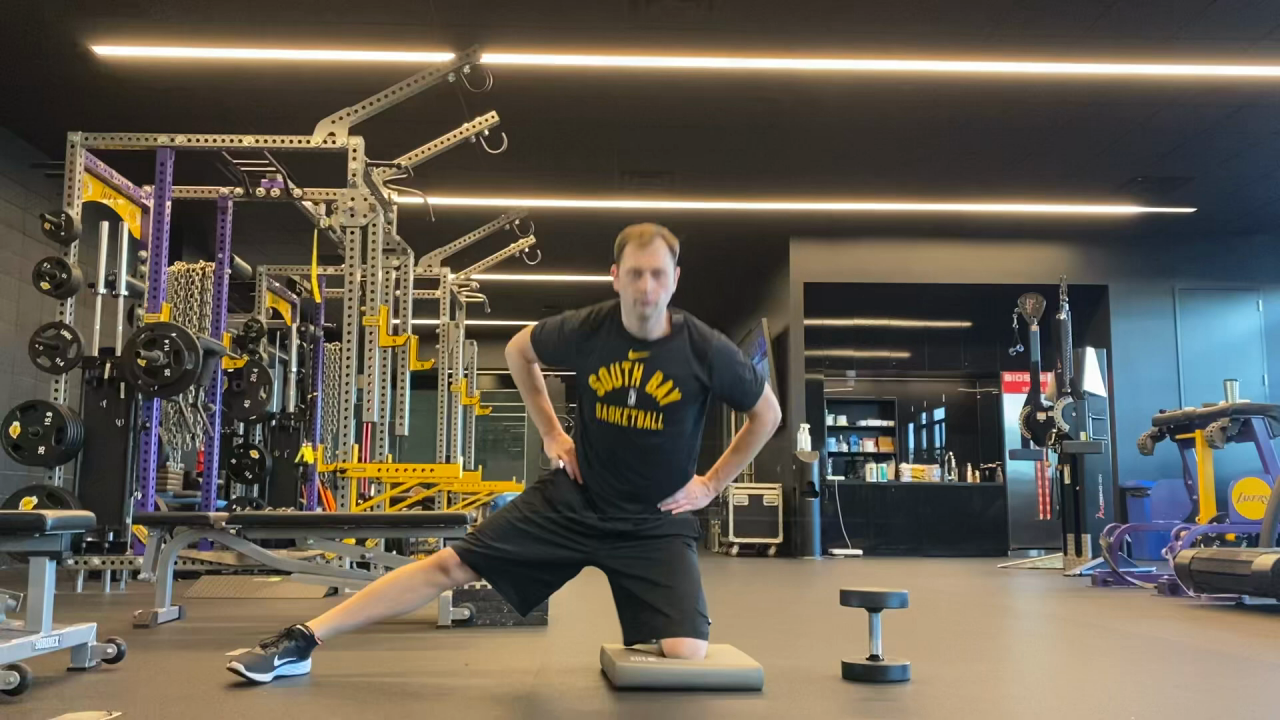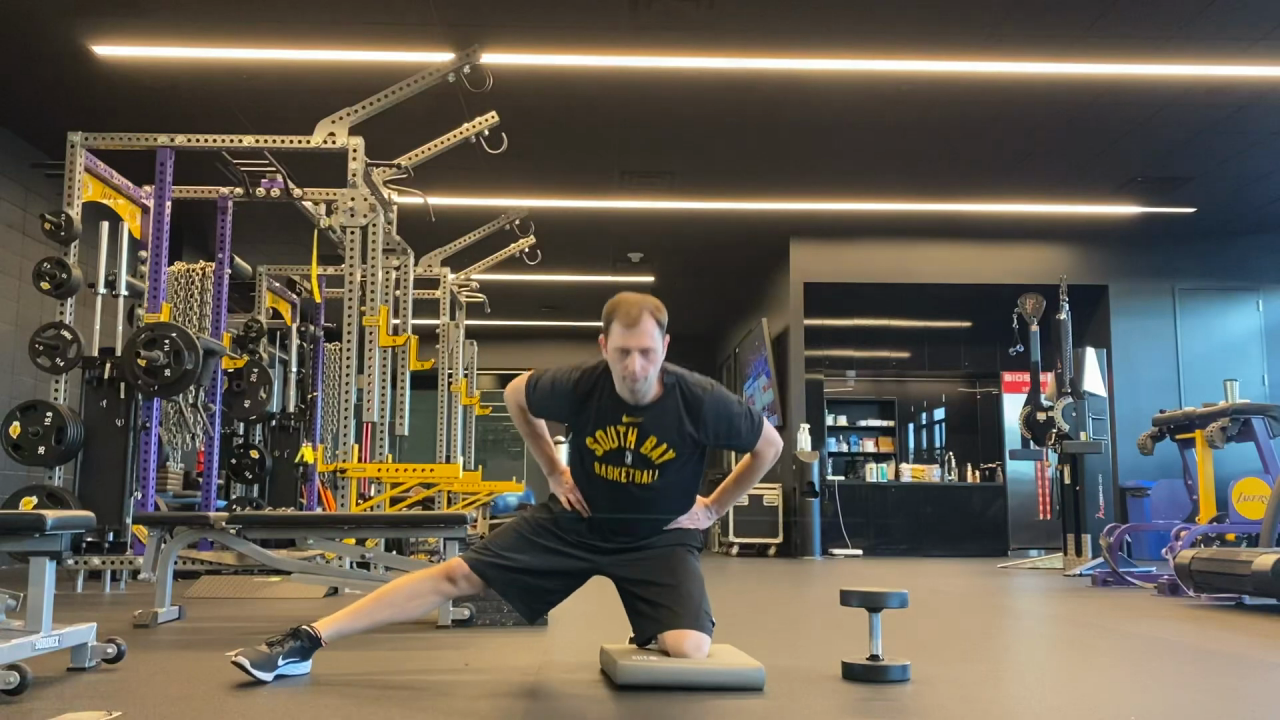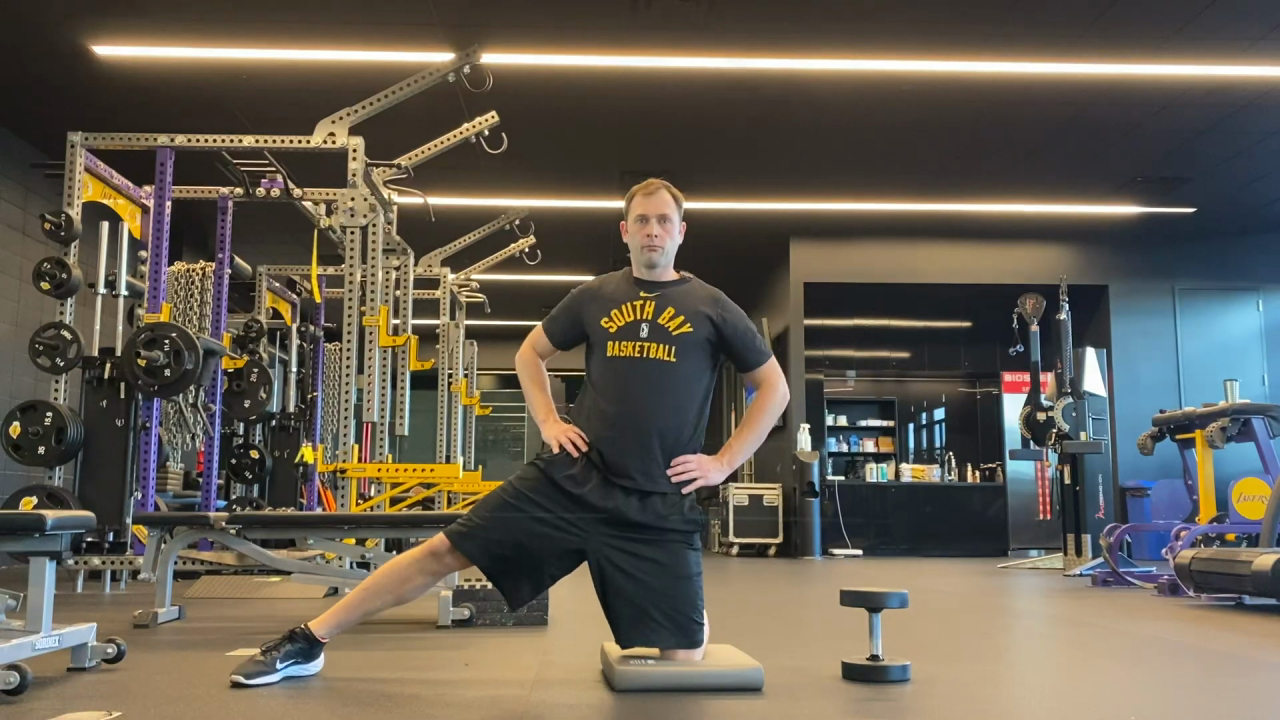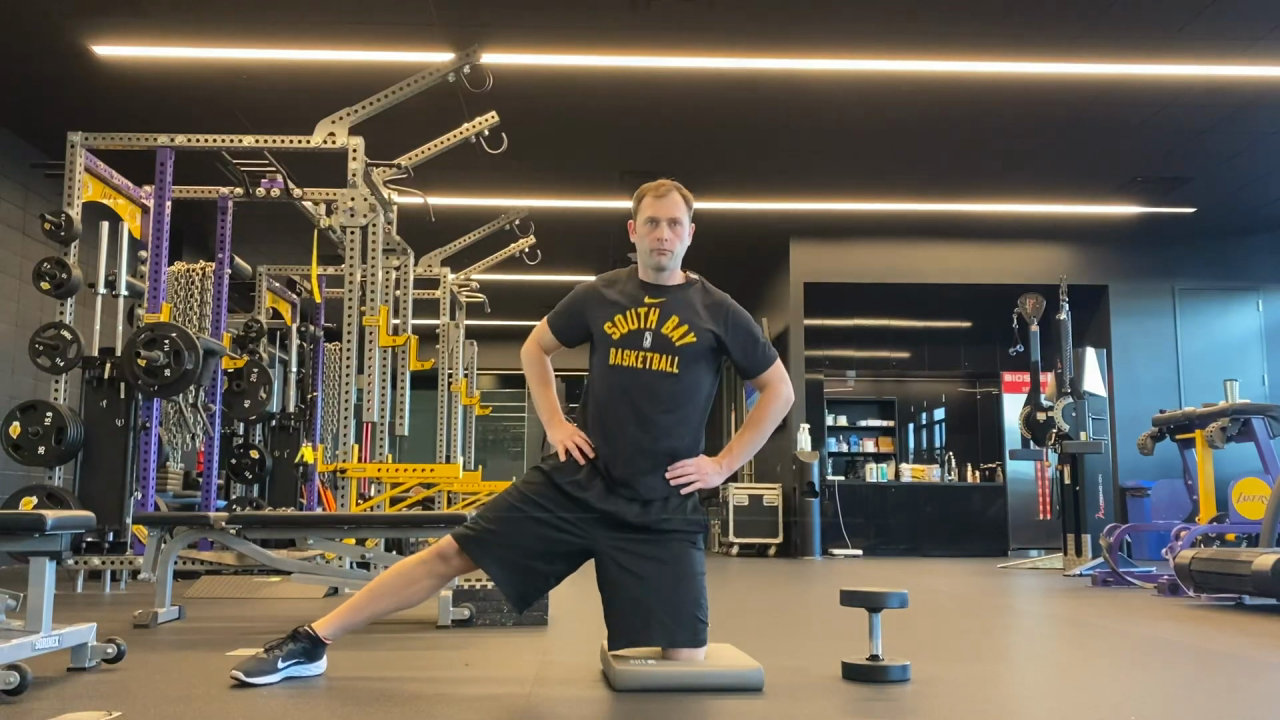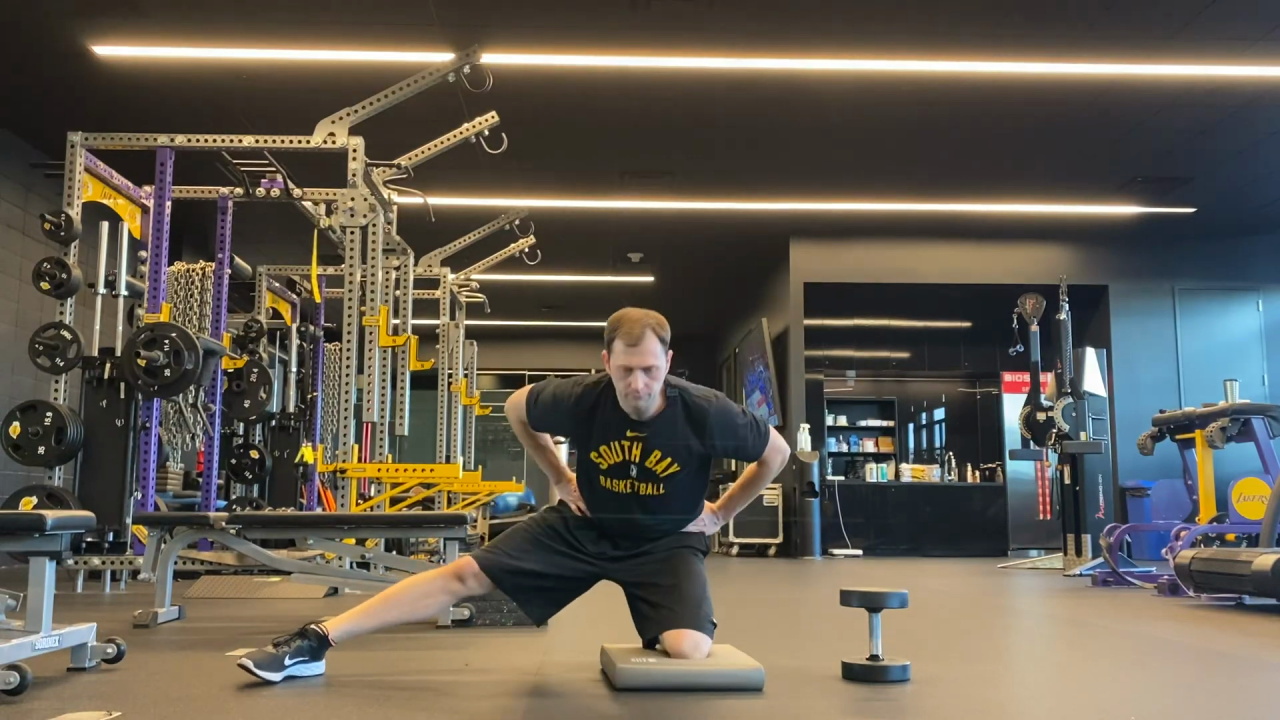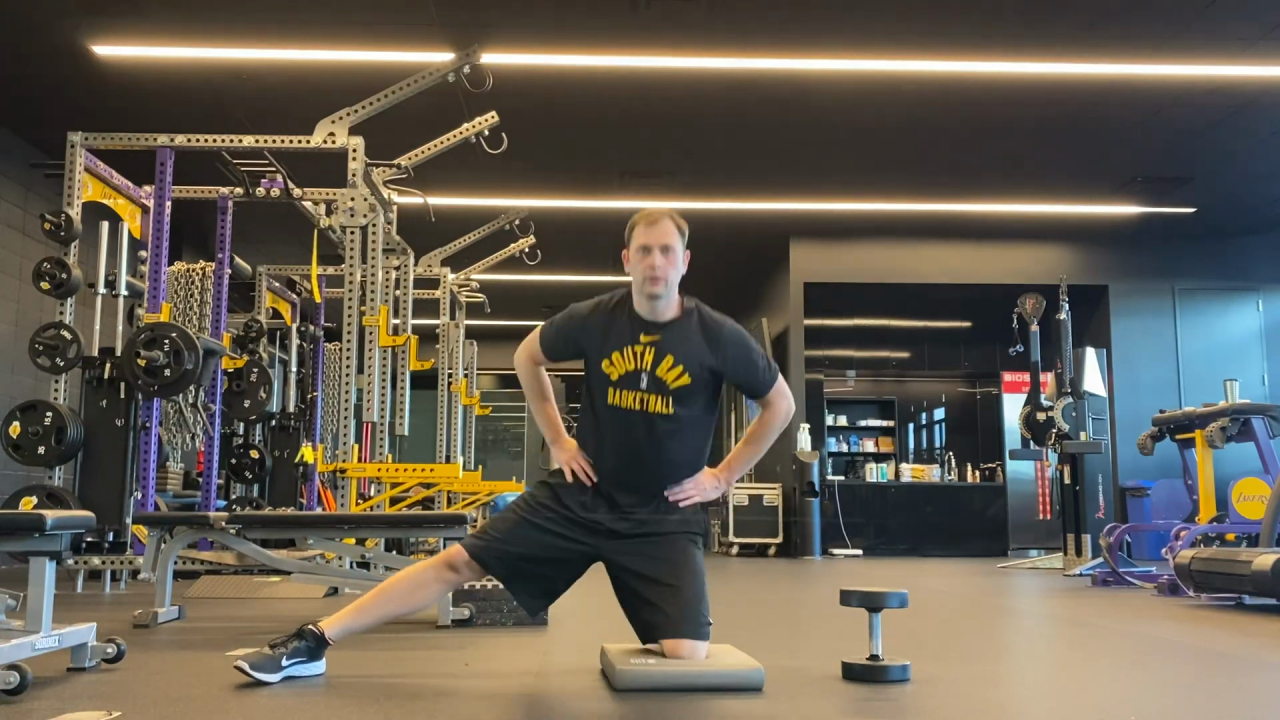
dt=0.5s
person 1, frame 1
left shoulder: (705, 350)
right shoulder: (585, 329)
left elbow: (767, 414)
right elbow: (519, 351)
left wrist: (711, 484)
right wrist: (551, 435)
left hip: (657, 521)
right hip: (572, 499)
left knee: (687, 653)
right knee: (448, 566)
left ankle: (648, 627)
right ankle: (301, 640)
person 1, frame 2
left shoulder: (700, 401)
right shoulder: (576, 387)
left elbow: (769, 446)
right elbow: (515, 395)
left wrist: (712, 508)
right wrist: (555, 473)
left hip: (661, 537)
right hip: (577, 522)
left knee: (689, 652)
right knee: (453, 576)
left ankle: (653, 631)
right ankle: (304, 641)
person 1, frame 3
left shoulder: (711, 305)
right shoulder: (596, 295)
left elbow: (774, 388)
right elbow: (529, 354)
left wrist: (724, 463)
right wrist: (548, 422)
left hip: (659, 499)
right hip: (571, 474)
left knee: (683, 658)
right knee: (444, 551)
left ankle: (690, 613)
right ankle: (307, 642)
person 1, frame 4
left shoulder: (717, 310)
right shoulder: (601, 294)
left elbow: (779, 390)
right elbow: (535, 348)
left wrist: (724, 464)
right wrist: (555, 425)
left hip: (660, 503)
right hip: (577, 481)
left knee: (685, 656)
right knee: (451, 555)
left ankle: (682, 609)
right ankle: (310, 642)
person 1, frame 5
left shoulder: (705, 412)
right shoulder: (579, 401)
left elbow: (776, 453)
right elbow: (515, 408)
left wrist: (719, 514)
right wrist: (561, 480)
left hip: (667, 542)
right hip: (582, 526)
left knee: (690, 652)
right knee: (463, 575)
right ankle: (314, 642)
person 1, frame 6
left shoulder: (717, 336)
right shoulder: (592, 320)
left elbow: (781, 403)
right elbow: (527, 357)
left wrist: (722, 477)
right wrist: (559, 441)
left hip: (664, 515)
right hip: (580, 494)
left knee: (687, 655)
right knee: (458, 562)
right ankle: (313, 641)
